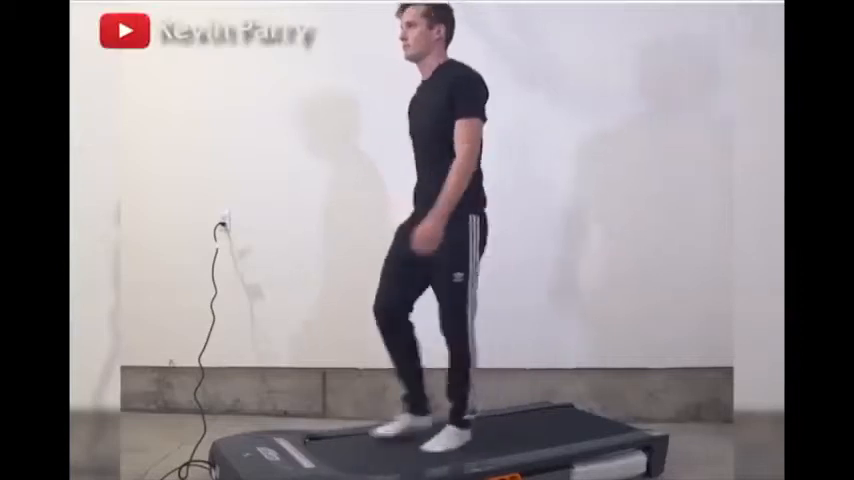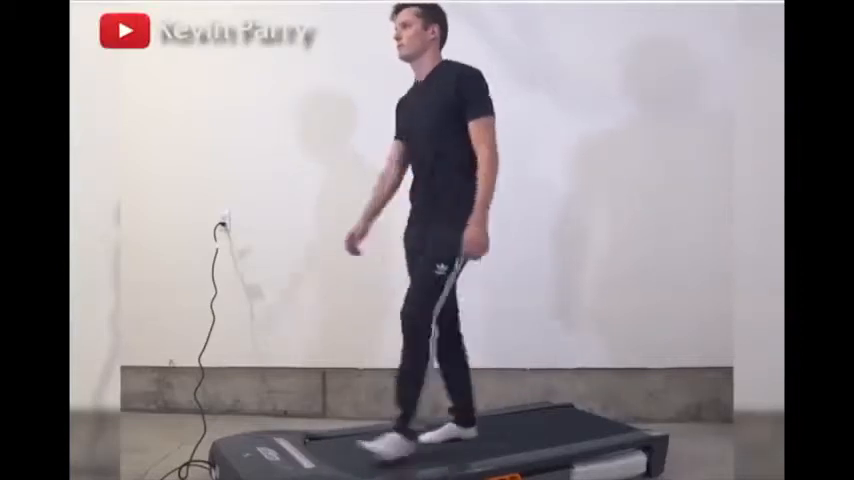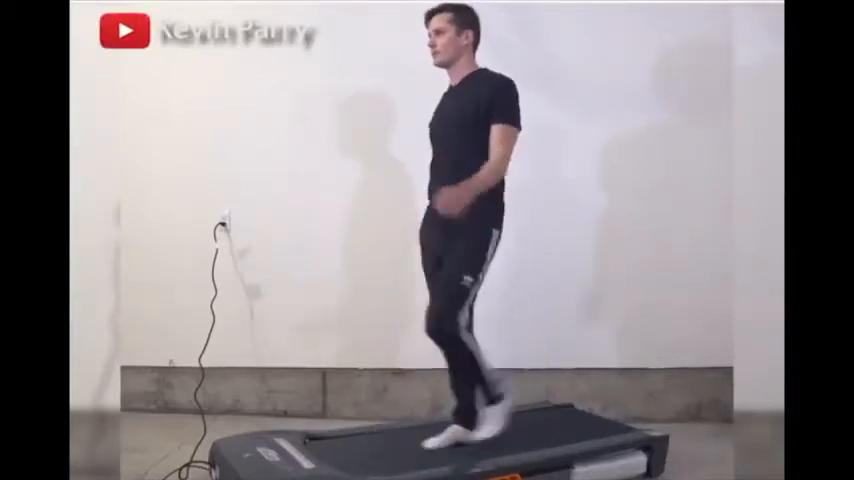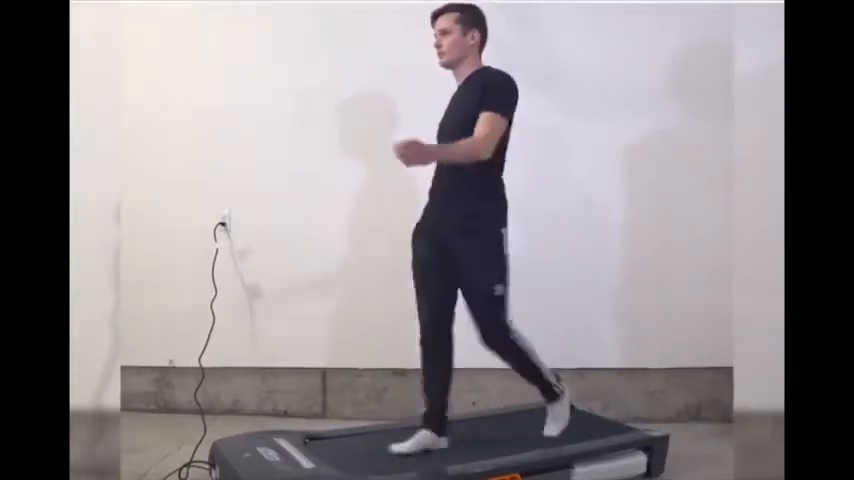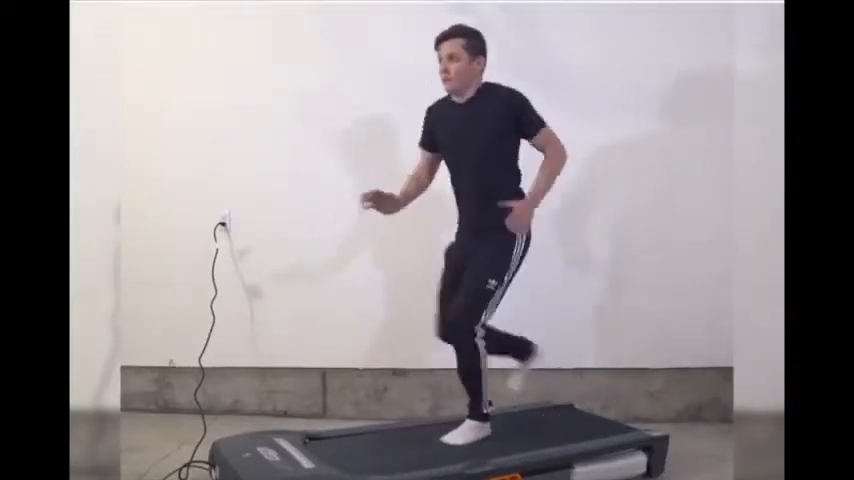
dt=1s
person 1, frame 1
left shoulder: (463, 81)
right shoulder: (419, 97)
left elbow: (466, 157)
left wrist: (438, 219)
right wrist: (423, 218)
left hip: (458, 221)
right hip: (422, 220)
left knee: (455, 324)
right knee: (388, 310)
left ankle: (458, 422)
right ankle: (415, 407)
person 1, frame 2
left shoulder: (463, 81)
right shoulder: (407, 101)
left elbow: (486, 155)
right elbow: (394, 169)
left wrist: (478, 220)
right wrist: (364, 222)
left hip: (454, 219)
right hip: (422, 221)
left knee: (417, 318)
right knee: (443, 323)
left ankle: (404, 430)
right ankle: (463, 419)
person 1, frame 3
left shoulder: (497, 88)
right shoulder: (447, 101)
left elbow: (500, 160)
left wrist: (463, 193)
left hip: (478, 228)
right hip: (438, 227)
left knee: (444, 322)
right knee: (442, 323)
left ankle: (494, 397)
right ankle: (465, 420)
person 1, frame 4
left shoulder: (495, 85)
right shoulder: (462, 94)
left elbow: (482, 147)
left wrist: (430, 152)
left hip: (477, 233)
right hip: (436, 230)
left knee: (493, 331)
right knee: (433, 329)
left ankle: (555, 395)
right ankle: (435, 428)
person 1, frame 5
left shoulder: (507, 102)
right shoulder: (437, 115)
left elbow: (555, 152)
right elbow: (423, 172)
left wrist: (530, 203)
right wrist: (395, 202)
left hip: (505, 236)
right hip: (467, 237)
left knee: (464, 322)
right knee: (450, 327)
left ankle: (479, 417)
right ankle: (524, 351)
